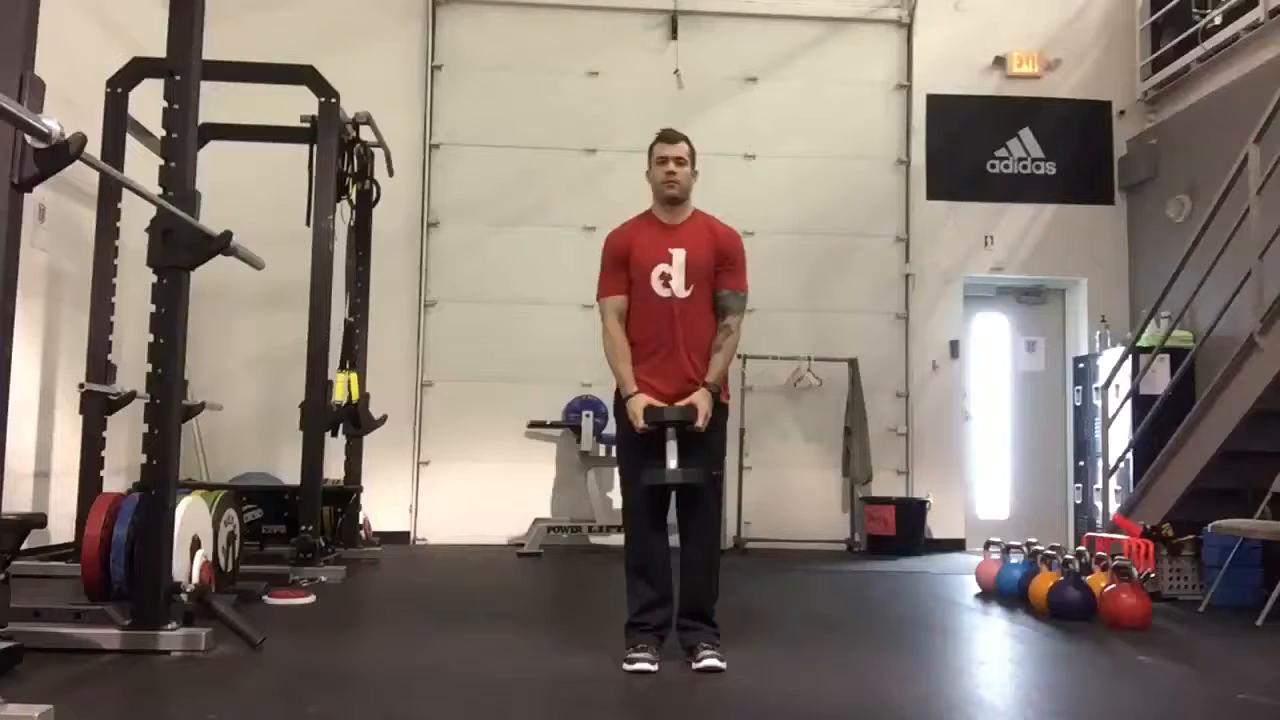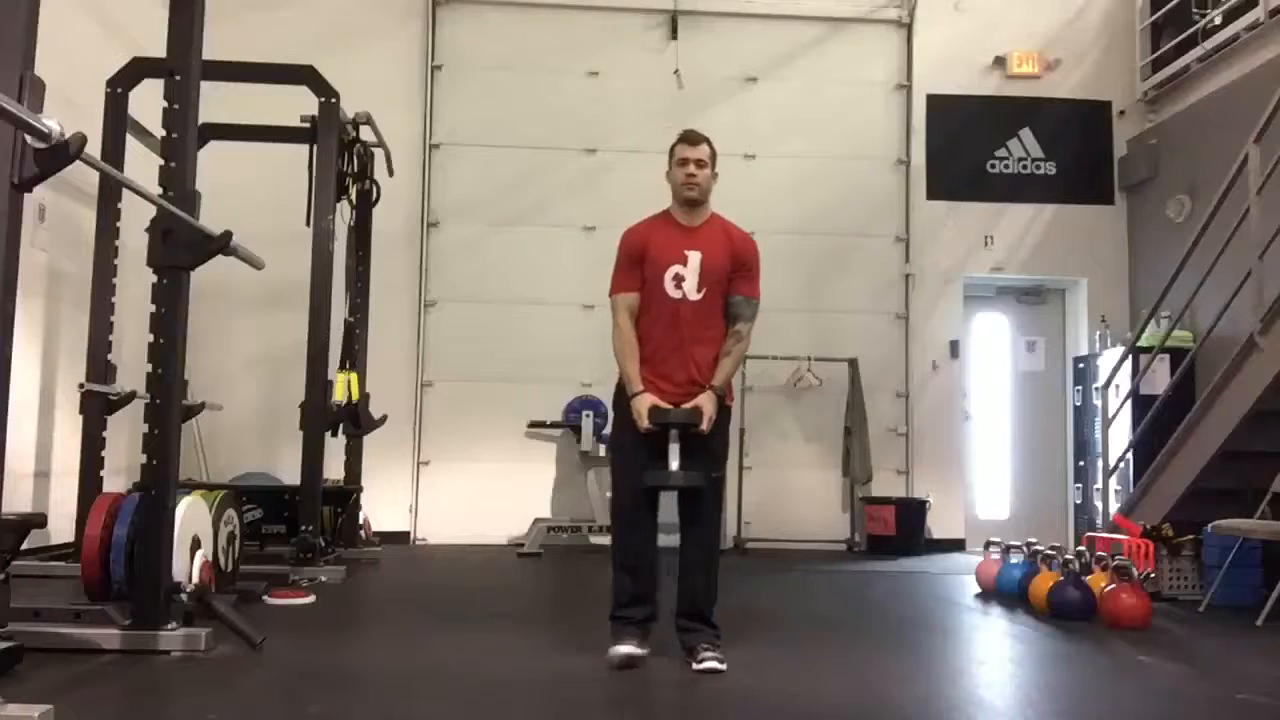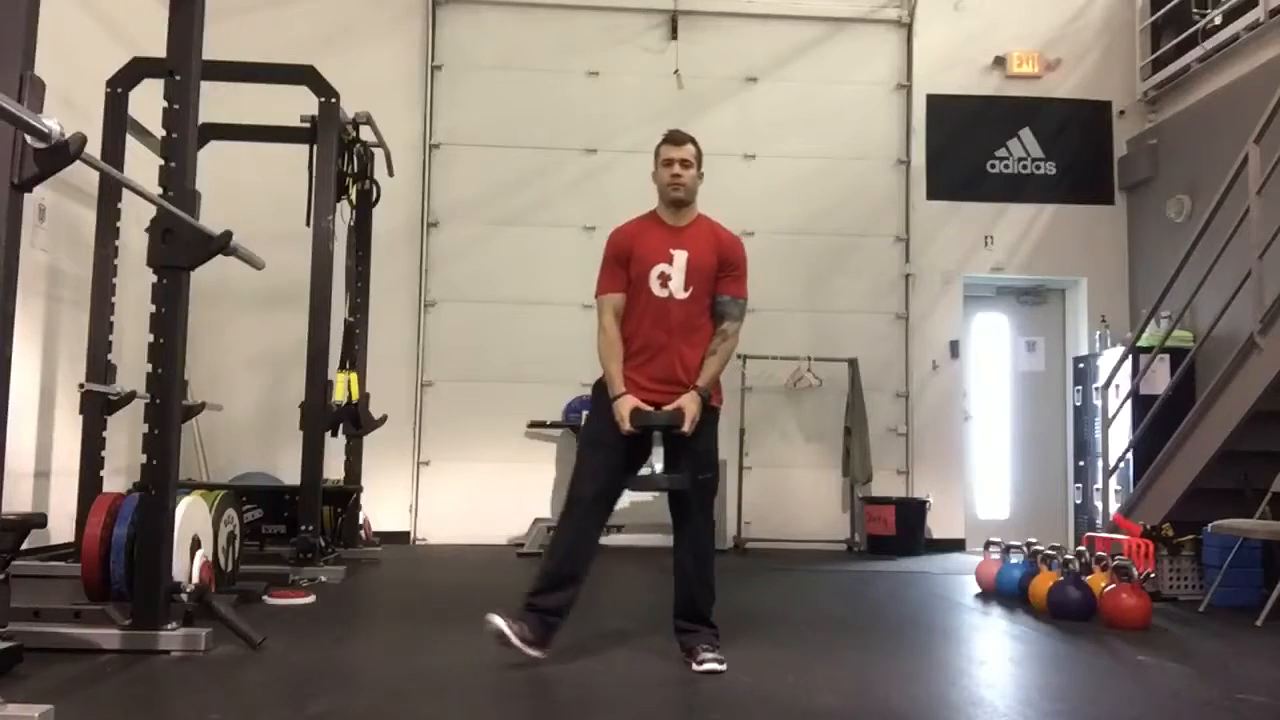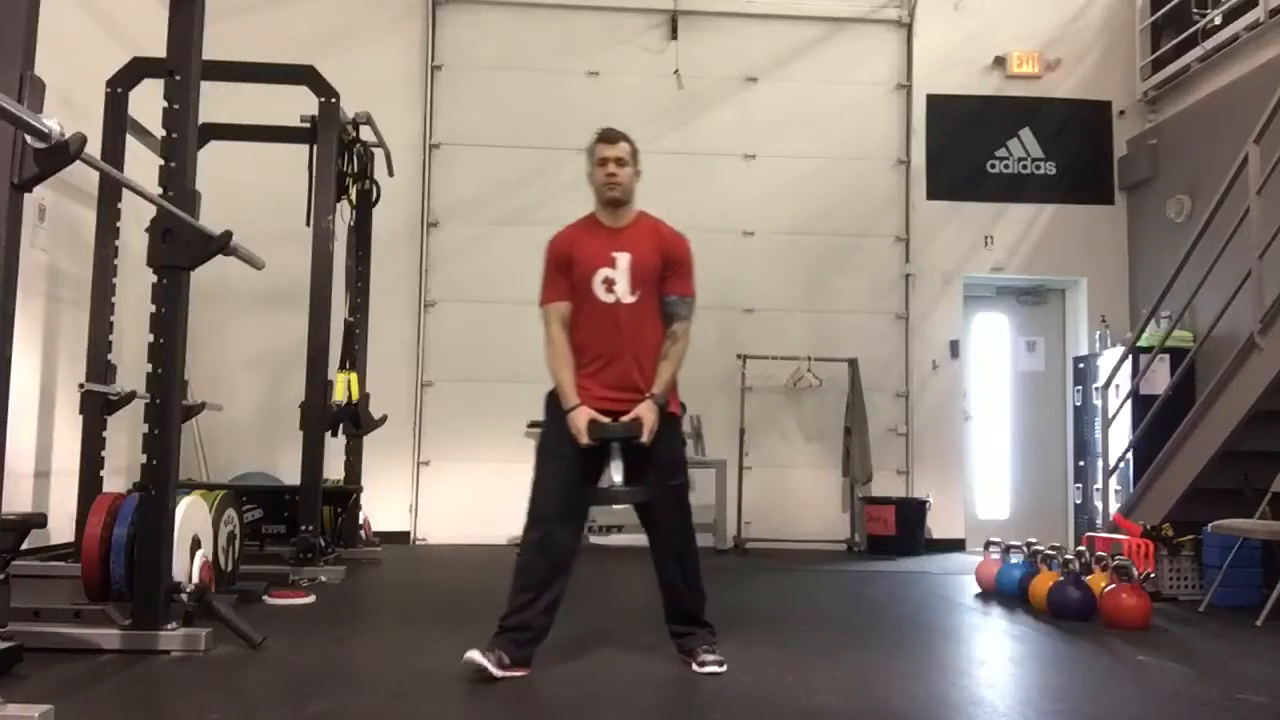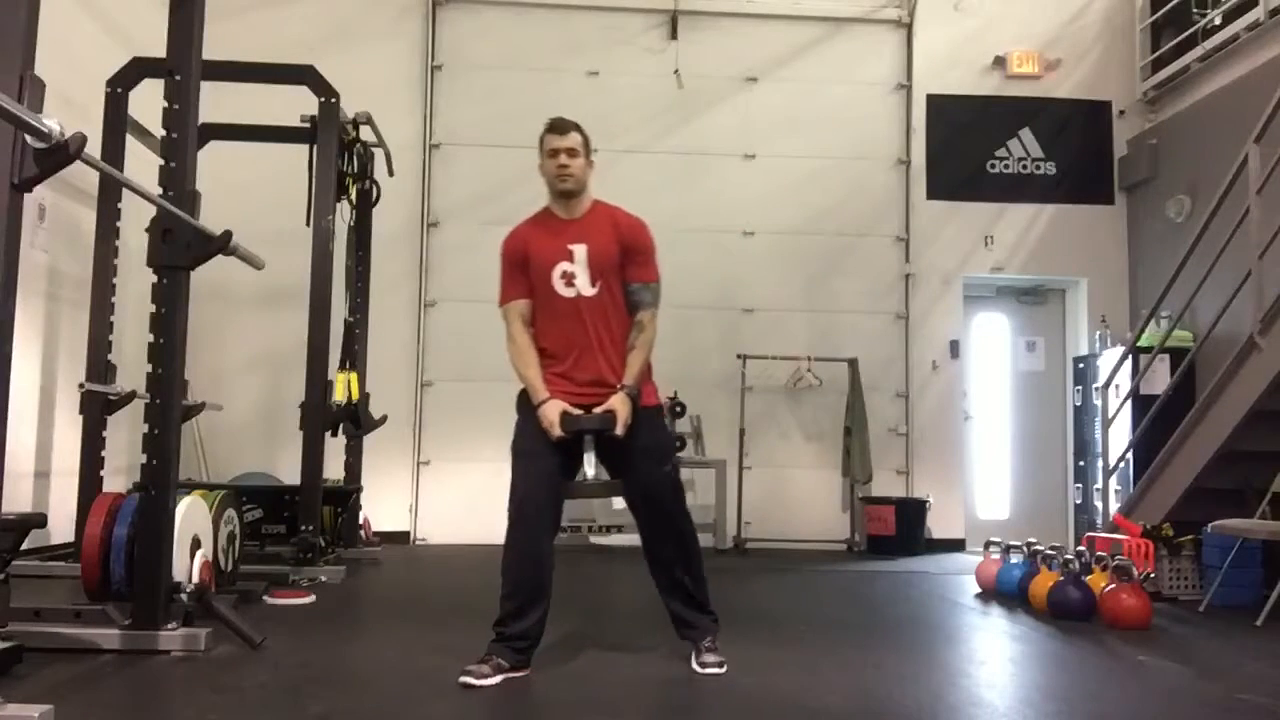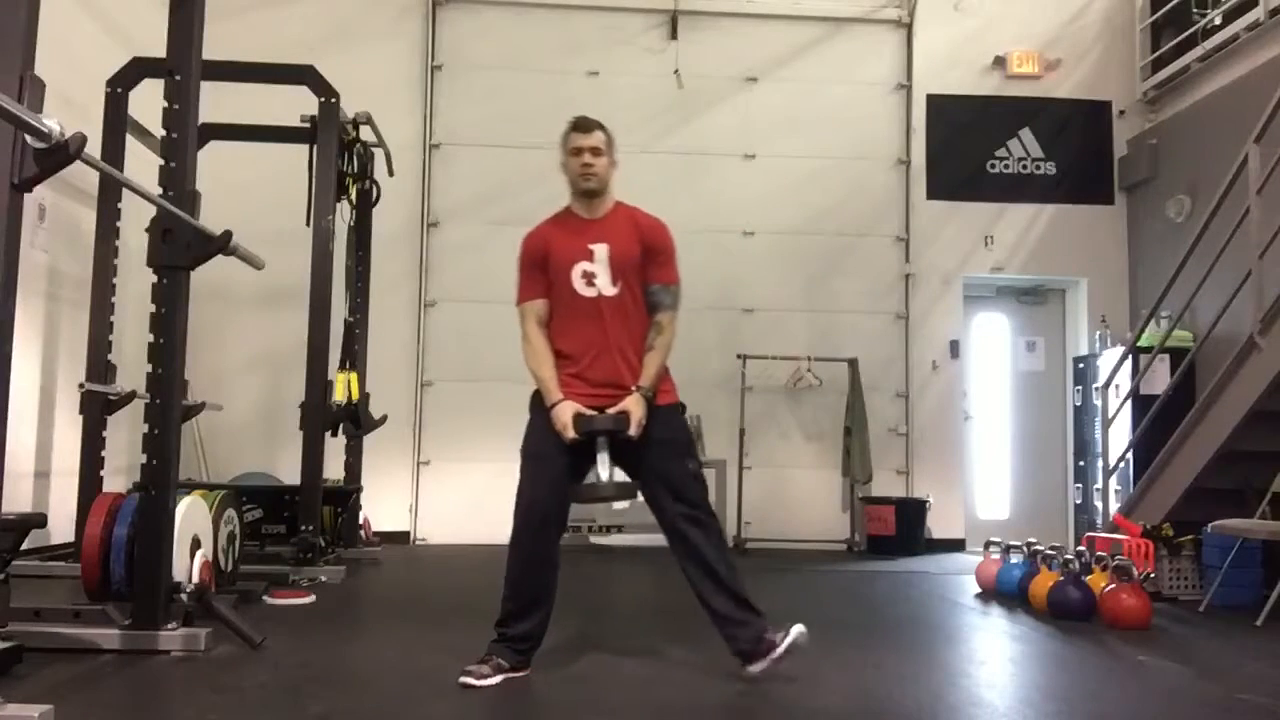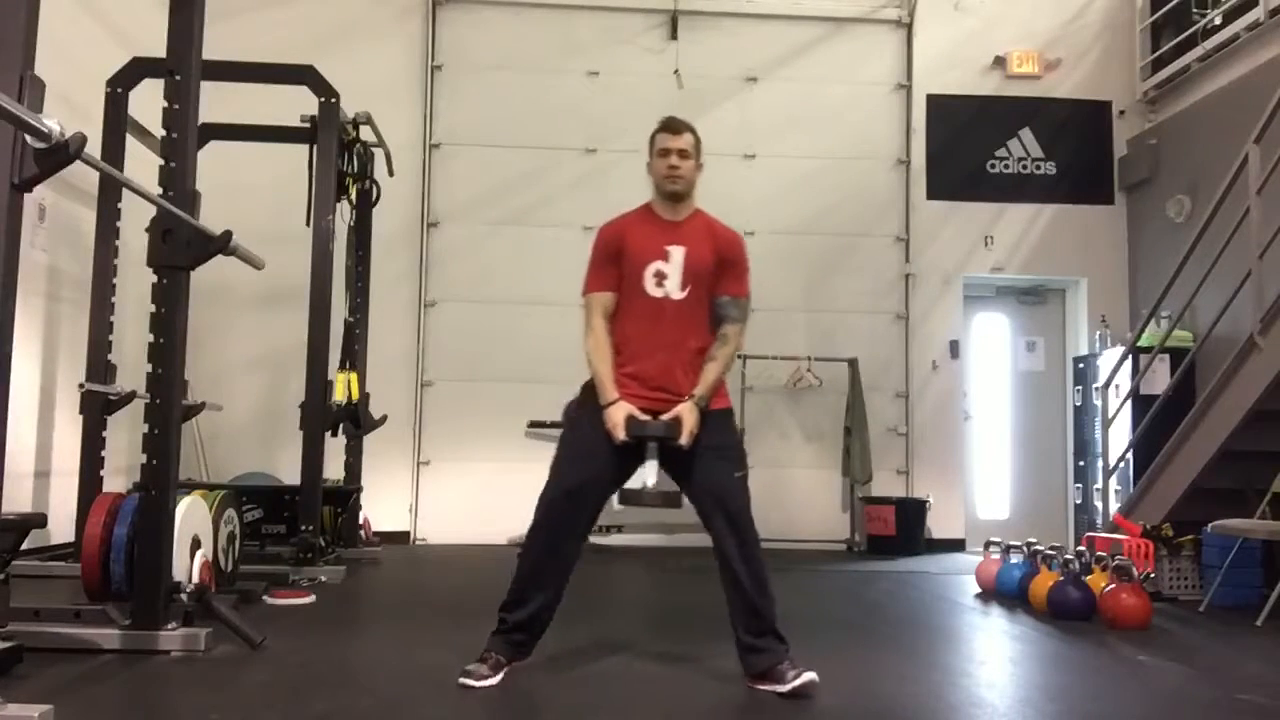
dt=0.3s
person 1, frame 1
left shoulder: (722, 240)
right shoulder: (622, 240)
left elbow: (731, 322)
right elbow: (612, 323)
left wrist: (708, 389)
right wrist: (631, 393)
left hip: (702, 399)
right hip: (640, 399)
left knee: (701, 517)
right knee: (643, 518)
left ankle: (700, 633)
right ankle: (644, 633)
person 1, frame 2
left shoulder: (739, 245)
right shoulder: (639, 238)
left elbow: (741, 327)
right elbow: (624, 319)
left wrist: (713, 392)
right wrist: (636, 392)
left hip: (706, 401)
right hip: (643, 397)
left knee: (701, 518)
right knee: (632, 511)
left ankle: (699, 633)
right ankle: (630, 626)
person 1, frame 3
left shoulder: (725, 246)
right shoulder: (625, 239)
left elbow: (729, 328)
right elbow: (609, 319)
left wrist: (698, 393)
right wrist: (619, 393)
left hip: (693, 402)
right hip: (624, 396)
left knee: (695, 520)
right knee: (584, 506)
left ankle: (698, 635)
right ankle: (536, 623)
person 1, frame 4
left shoulder: (670, 243)
right shoulder: (565, 244)
left elbow: (679, 329)
right elbow: (557, 329)
left wrist: (654, 400)
right wrist: (572, 405)
left hip: (653, 407)
right hip: (580, 406)
left knee: (671, 526)
right knee: (550, 521)
left ankle: (693, 637)
right ankle: (513, 647)
person 1, frame 5
left shoulder: (628, 230)
right shoulder: (520, 241)
left elbow: (645, 319)
right elbow: (518, 328)
left wrist: (628, 393)
right wrist: (544, 399)
left hip: (628, 398)
right hip: (550, 403)
left knee: (665, 513)
right knee: (530, 522)
left ankle: (700, 635)
right ankle: (511, 649)
person 1, frame 6
left shoulder: (649, 231)
right shoulder: (540, 241)
left elbow: (664, 321)
right elbow: (534, 328)
left wrist: (642, 394)
right wrist: (556, 400)
left hip: (646, 400)
right hip: (564, 405)
left knee: (690, 515)
right knee: (535, 522)
left ankle: (749, 636)
right ankle: (512, 649)
person 1, frame 7
left shoulder: (724, 242)
right shoulder: (616, 234)
left elbow: (732, 332)
right elbow: (597, 321)
left wrist: (697, 401)
right wrist: (610, 400)
left hip: (698, 406)
right hip: (616, 400)
left knee: (733, 524)
right knee: (559, 513)
left ankle: (765, 658)
right ankle: (506, 645)
